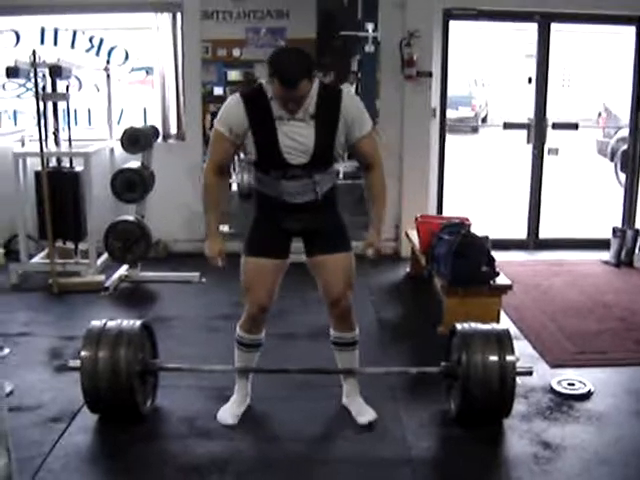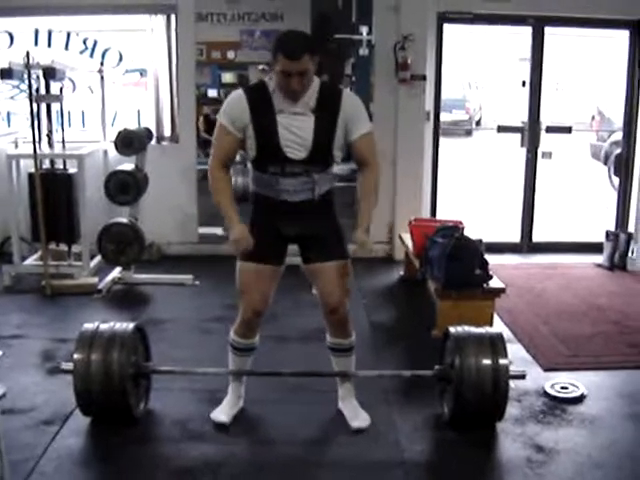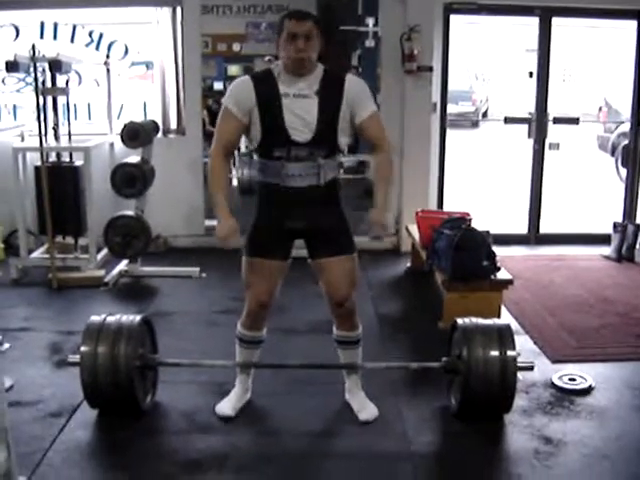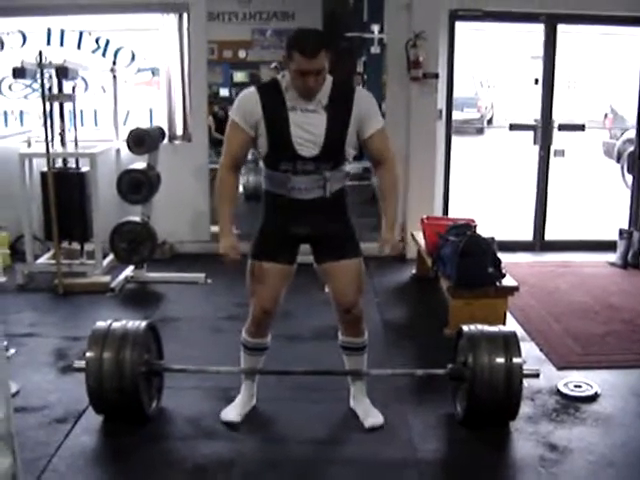
dt=0.7s
person 1, frame 1
left shoulder: (344, 105)
right shoulder: (241, 107)
left elbow: (372, 165)
right elbow: (216, 172)
left wrist: (376, 225)
right wrist: (213, 234)
left hip: (322, 212)
right hip: (271, 213)
left knee: (341, 303)
right knee: (256, 307)
left ankle: (352, 392)
right ankle: (241, 391)
person 1, frame 2
left shoulder: (344, 103)
right shoulder: (243, 102)
left elbow: (369, 165)
right elbow: (218, 166)
left wrist: (365, 223)
right wrist: (233, 222)
left hip: (319, 215)
right hip: (267, 216)
left knee: (337, 308)
right knee: (250, 311)
left ankle: (346, 395)
right ankle: (234, 393)
person 1, frame 3
left shoulder: (349, 88)
right shoulder: (249, 89)
left elbow: (380, 147)
right elbow: (221, 153)
left wrist: (381, 204)
right wrist: (222, 213)
left hip: (325, 208)
right hip: (273, 208)
left knee: (344, 303)
right knee: (257, 304)
left ankle: (354, 388)
right ankle: (242, 386)
person 1, frame 4
left shoulder: (356, 100)
right shoulder: (255, 100)
left elbow: (384, 162)
right elbow: (229, 167)
left wrist: (389, 225)
right wrist: (226, 230)
left hip: (331, 215)
right hip: (279, 216)
left knee: (351, 308)
right knee: (261, 311)
left ankle: (359, 394)
right ankle: (247, 392)
